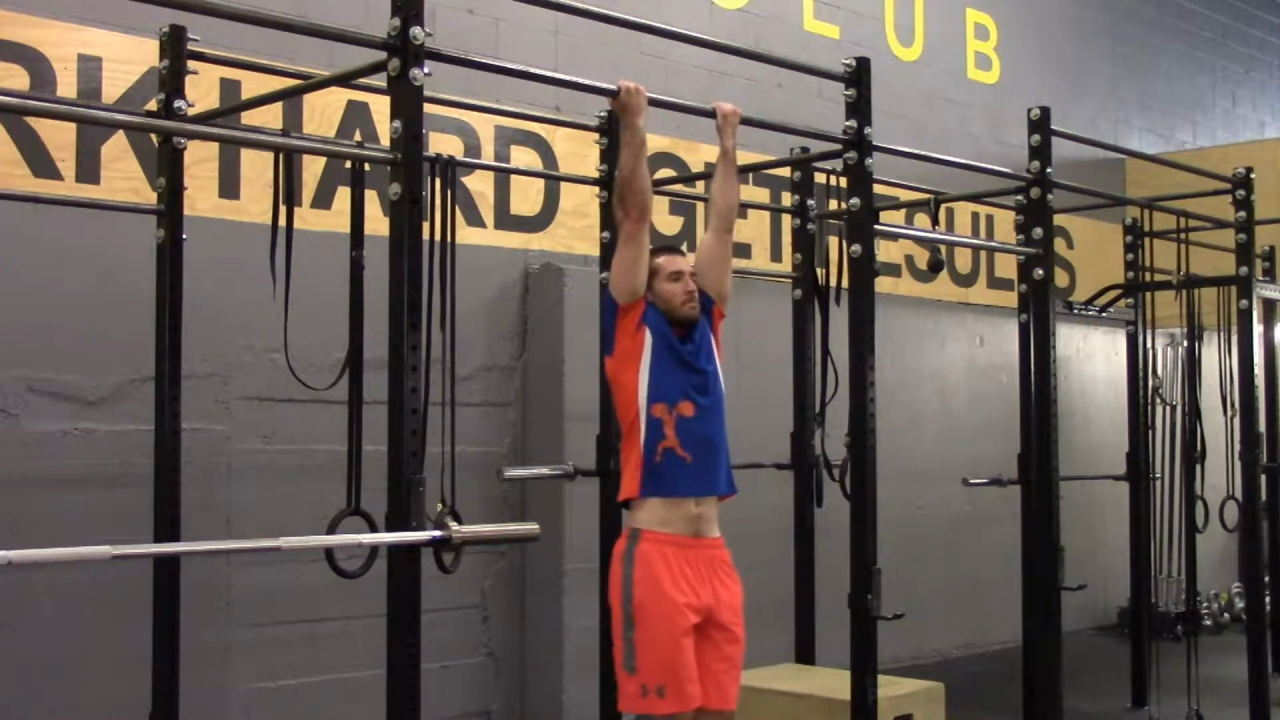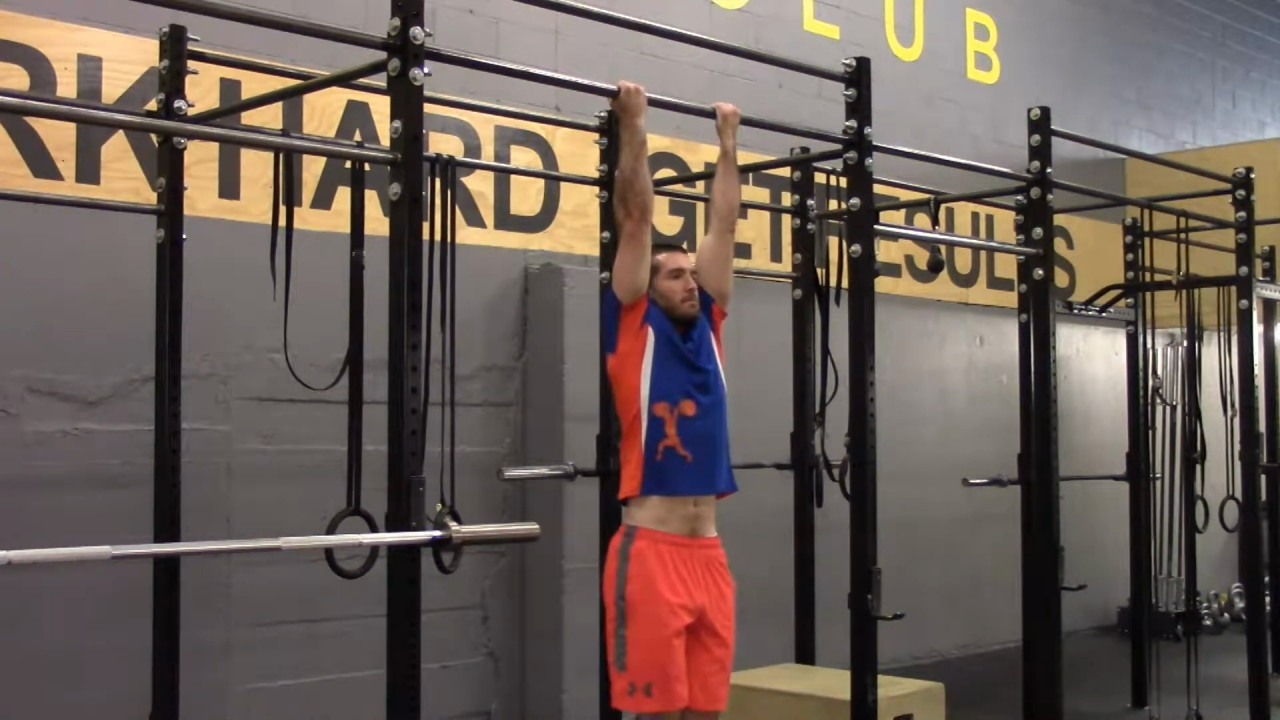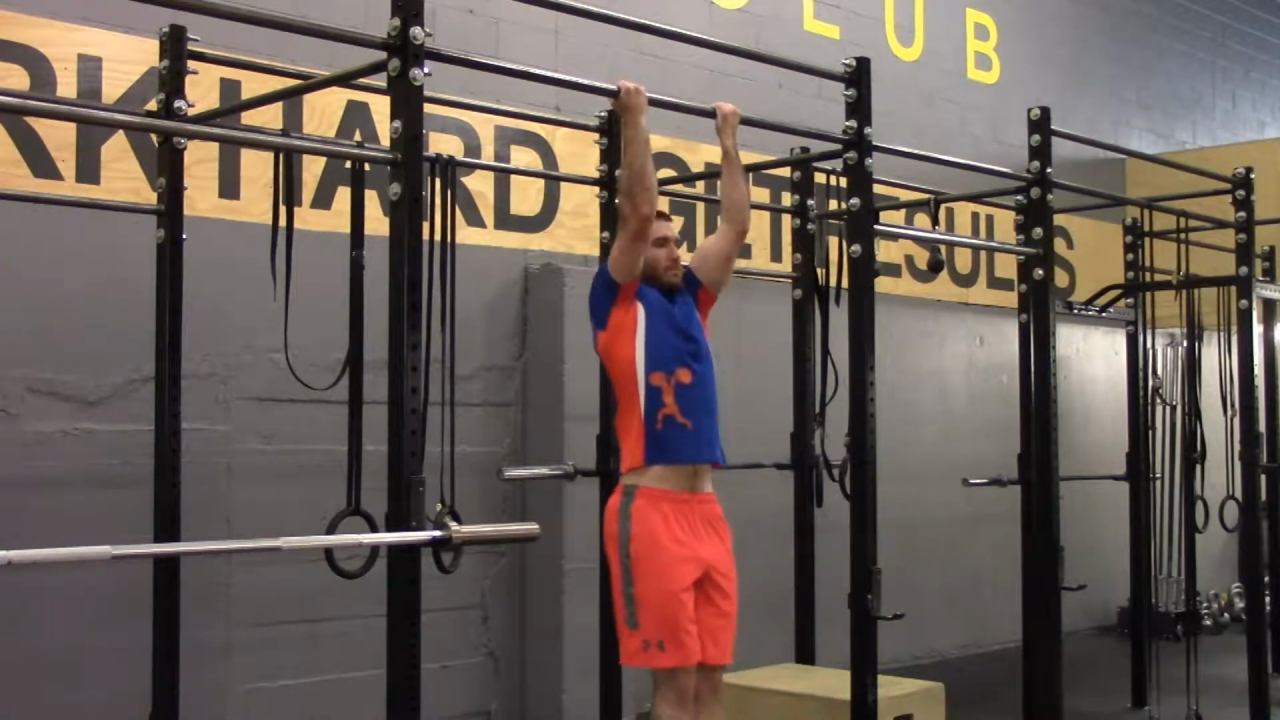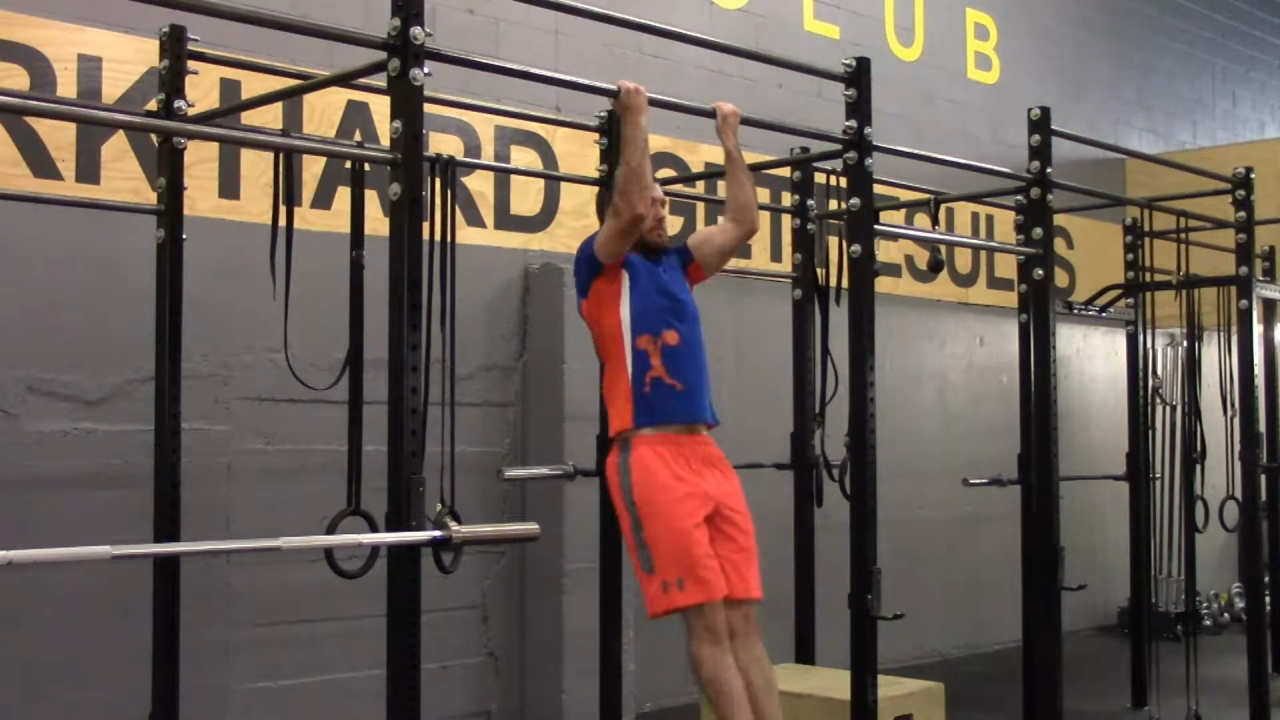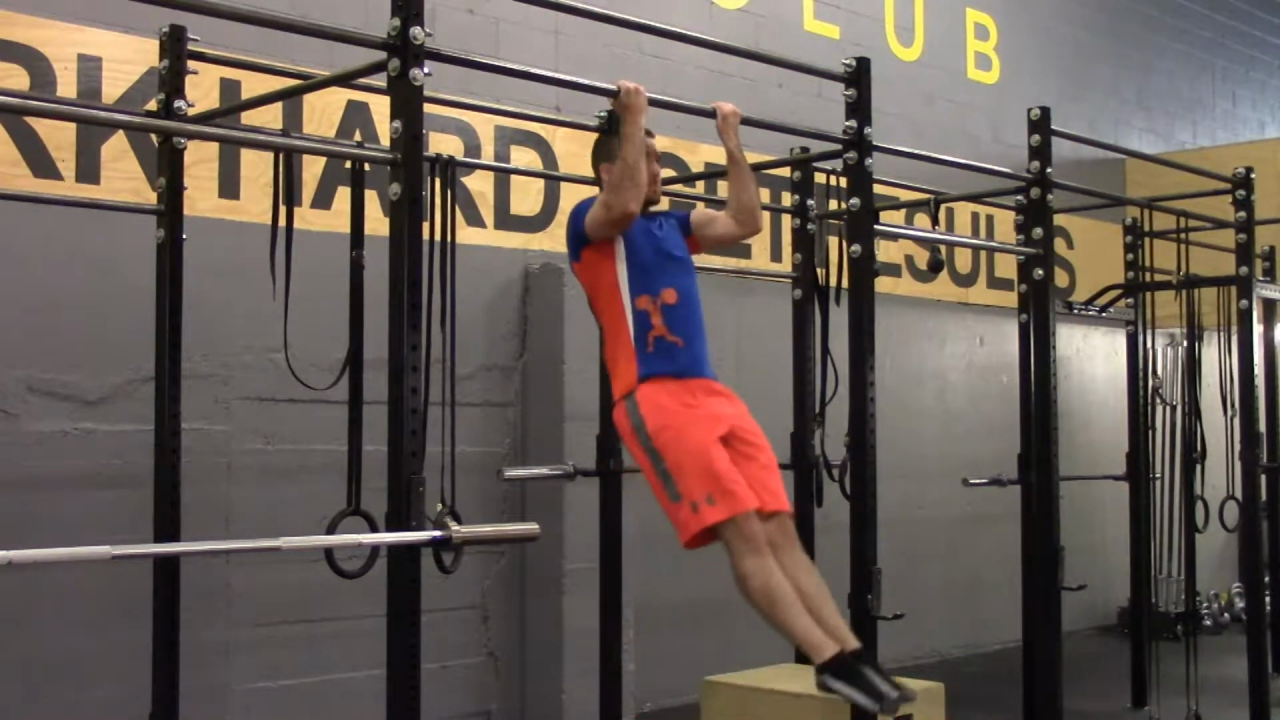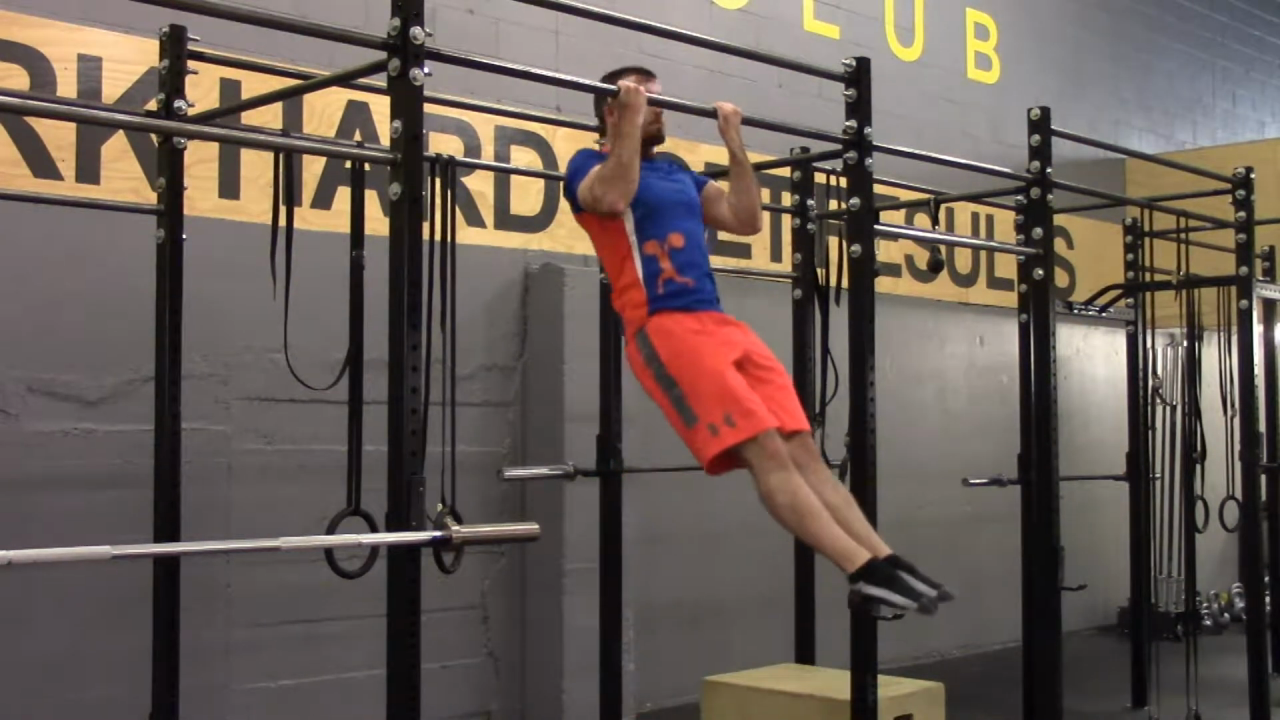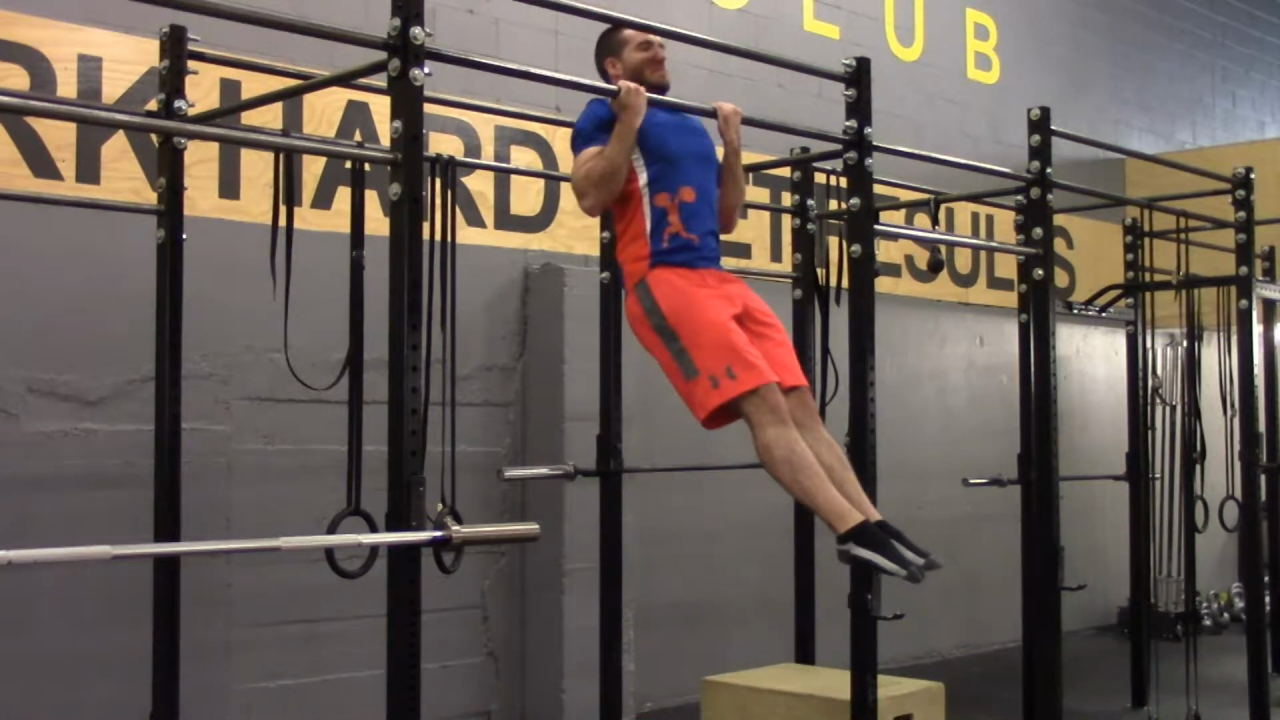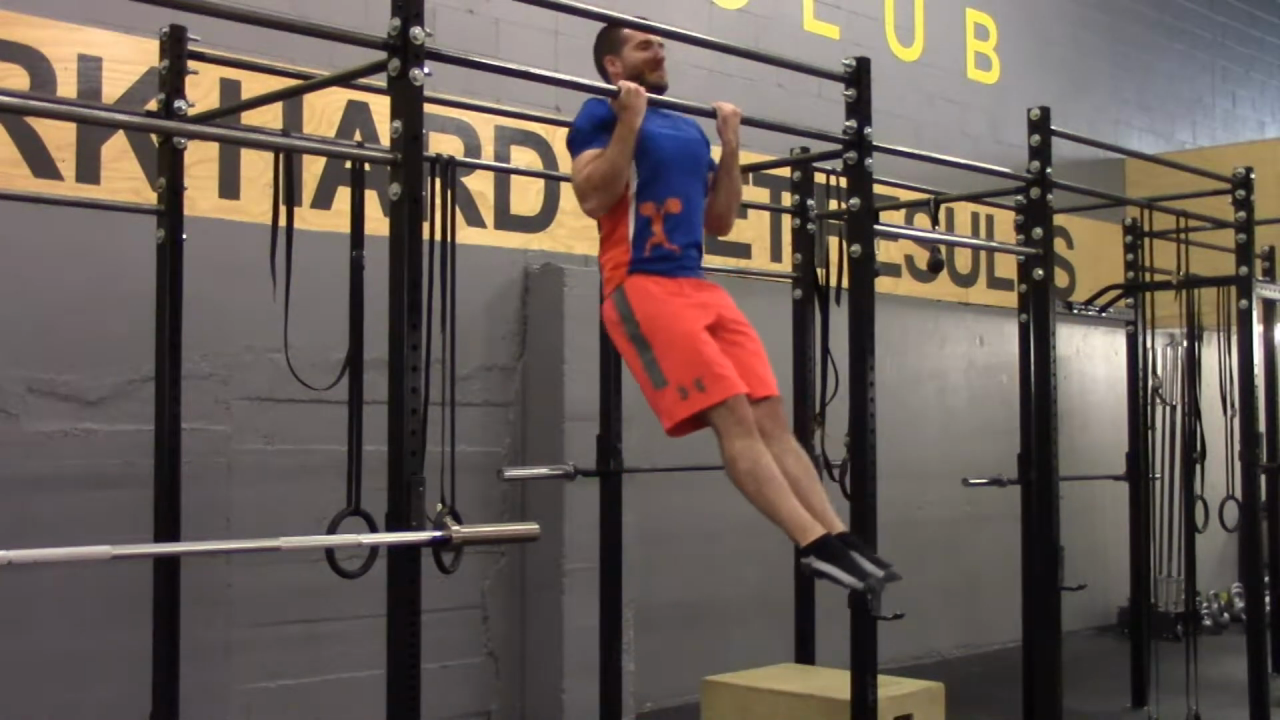
dt=0.3s
person 1, frame 1
left shoulder: (705, 330)
right shoulder: (632, 331)
left elbow: (721, 227)
right elbow: (634, 219)
left wrist: (727, 140)
right wrist: (634, 124)
left hip: (714, 558)
right hip: (653, 557)
person 1, frame 2
left shoulder: (706, 327)
right shoulder: (632, 328)
left elbow: (723, 227)
right elbow: (635, 220)
left wrist: (728, 141)
right wrist: (633, 123)
left hip: (708, 555)
right hip: (649, 554)
person 1, frame 3
left shoulder: (690, 302)
right shoulder: (619, 303)
left elbow: (735, 225)
right elbow: (636, 213)
left wrist: (728, 140)
right wrist: (634, 122)
left hip: (708, 514)
right hip: (650, 514)
person 1, frame 4
left shoulder: (678, 264)
right shoulder: (602, 267)
left elbow: (743, 224)
right elbow: (629, 212)
left wrist: (728, 140)
right wrist: (633, 122)
left hip: (708, 456)
right hip: (649, 458)
left knee: (743, 618)
right knee: (708, 618)
person 1, frame 5
left shoulder: (671, 227)
right shoulder: (592, 220)
left elbow: (746, 221)
right elbow: (625, 201)
left wrist: (730, 141)
right wrist: (631, 120)
left hip: (713, 394)
right hip: (653, 400)
left knee: (783, 536)
right knee: (744, 534)
left ankle: (852, 655)
right ankle: (829, 662)
person 1, frame 6
left shoulder: (677, 171)
right shoulder: (591, 163)
left elbow: (747, 221)
right elbow: (613, 199)
left wrist: (732, 143)
right wrist: (629, 130)
left hip: (723, 324)
right hip: (662, 329)
left knee: (803, 451)
right knee: (767, 452)
left ankle: (887, 560)
right ankle: (865, 569)
person 1, frame 7
left shoulder: (690, 125)
right shoulder: (603, 116)
right elbow: (592, 197)
left wrist: (732, 144)
right wrist: (630, 120)
left hip: (721, 280)
right hip: (663, 282)
left knee: (801, 407)
right knee: (766, 406)
left ankle: (875, 524)
right ankle: (853, 531)
person 1, frame 8
left shoulder: (688, 129)
right shoulder: (600, 114)
left elbow: (721, 221)
right elbow: (596, 200)
left wrist: (731, 144)
right wrist: (628, 118)
left hip: (700, 288)
right hip: (641, 288)
left knee: (770, 418)
right knee: (733, 417)
left ankle: (839, 537)
right ankle: (815, 544)
